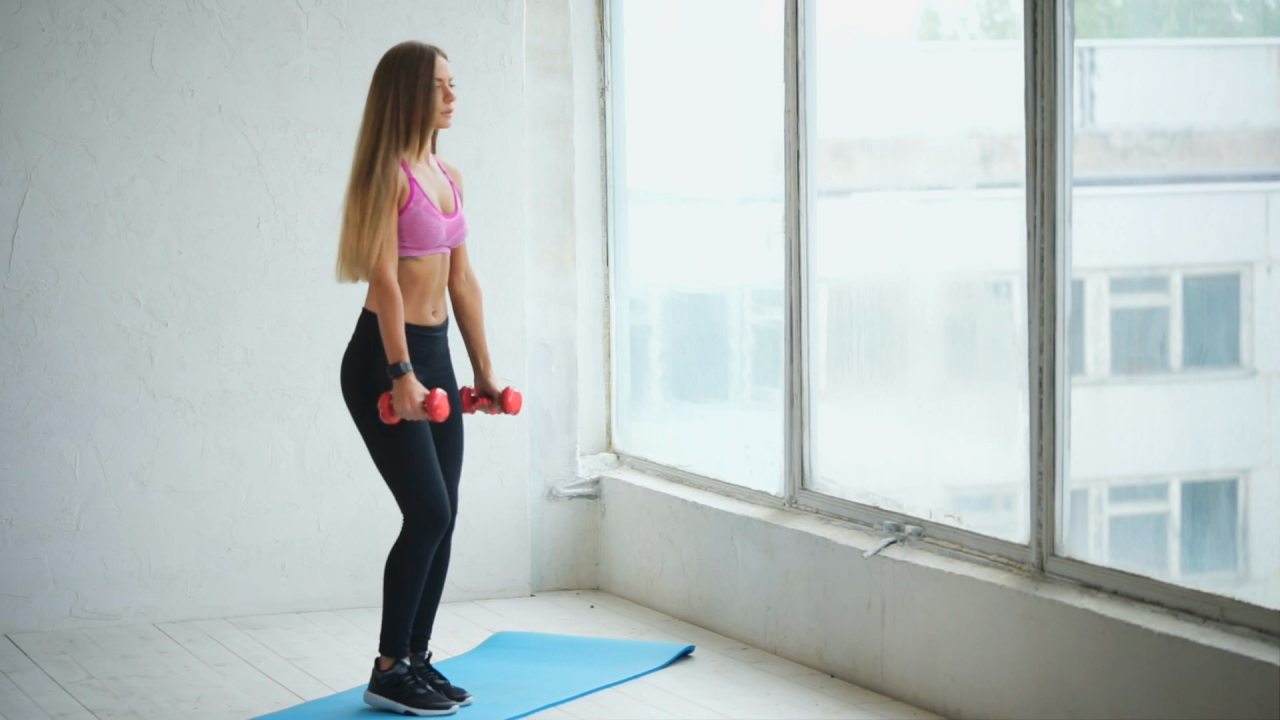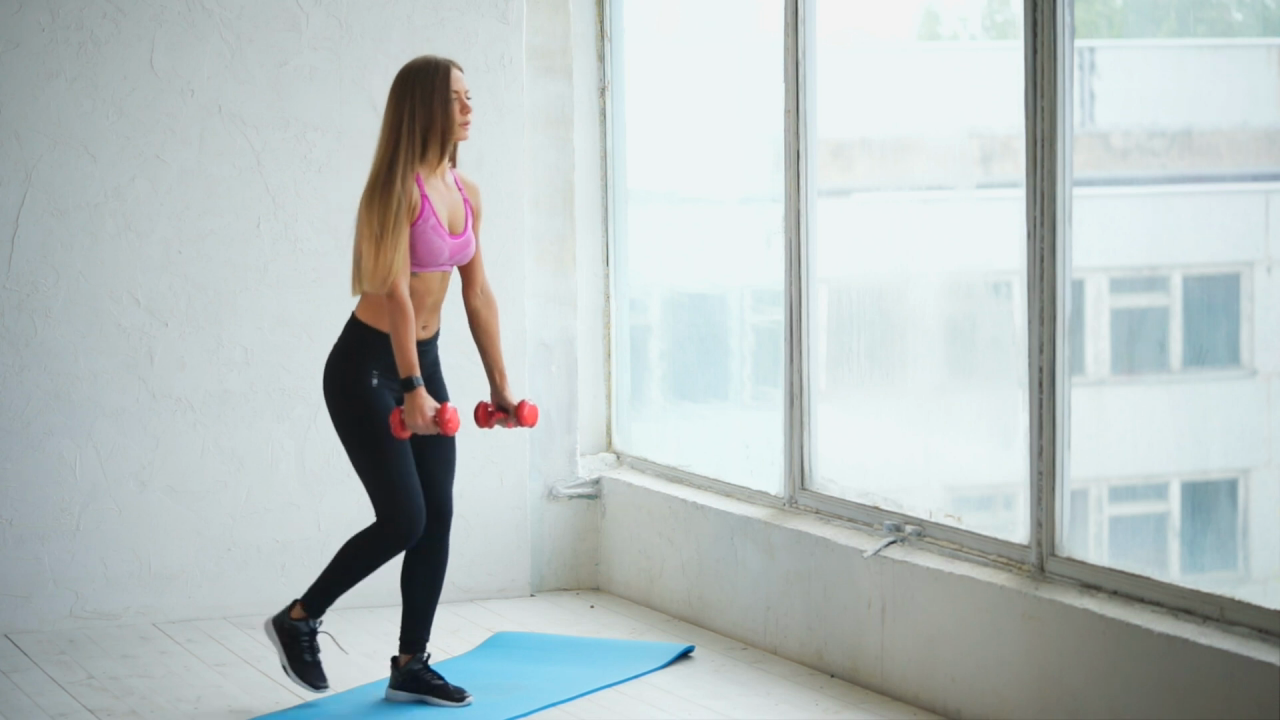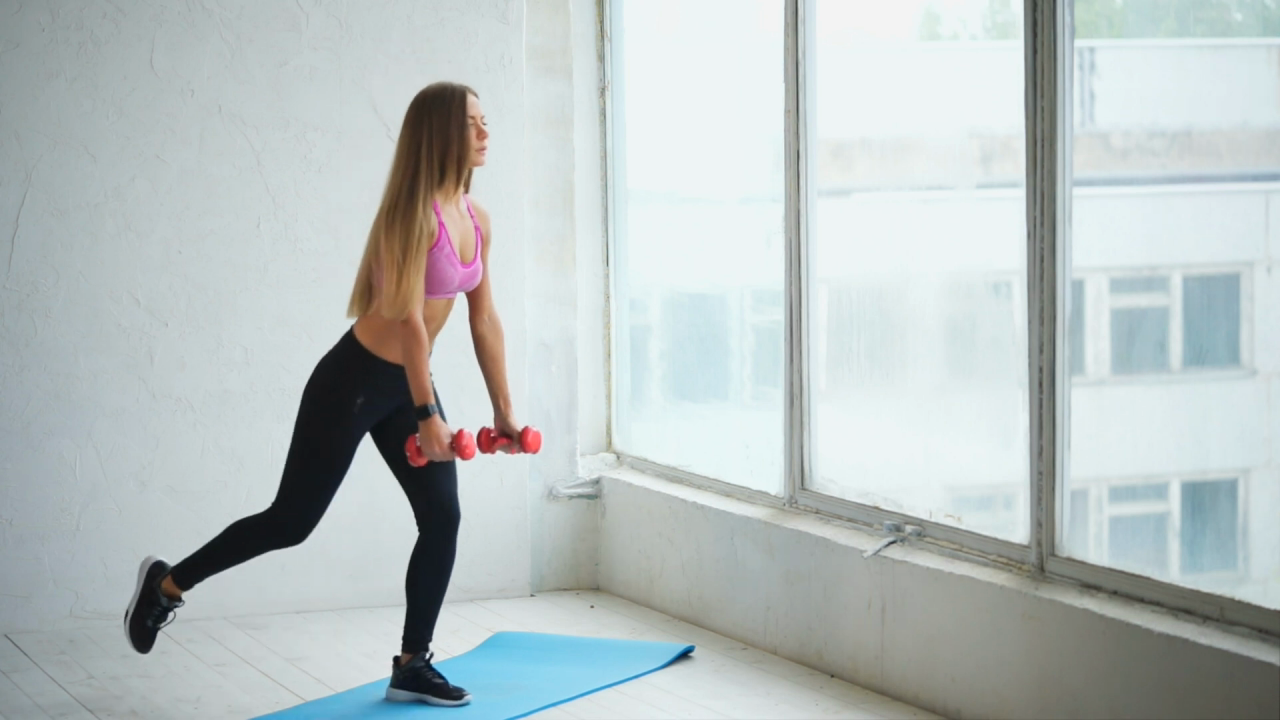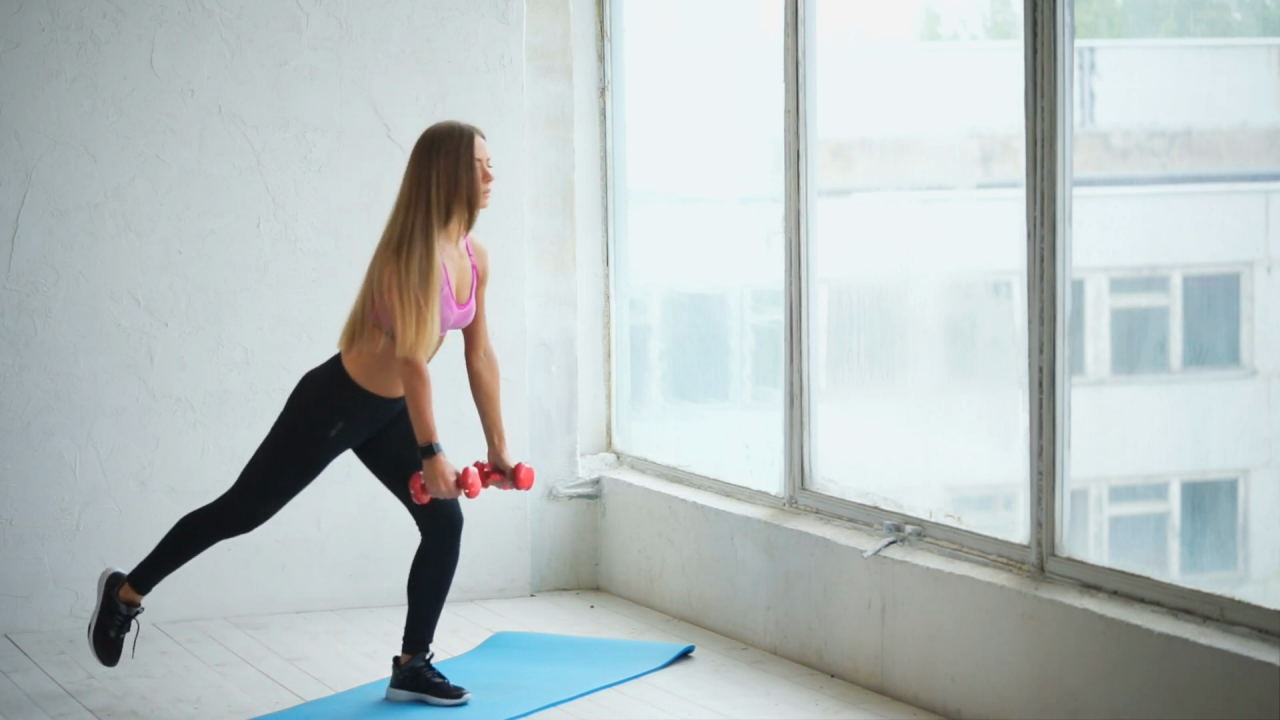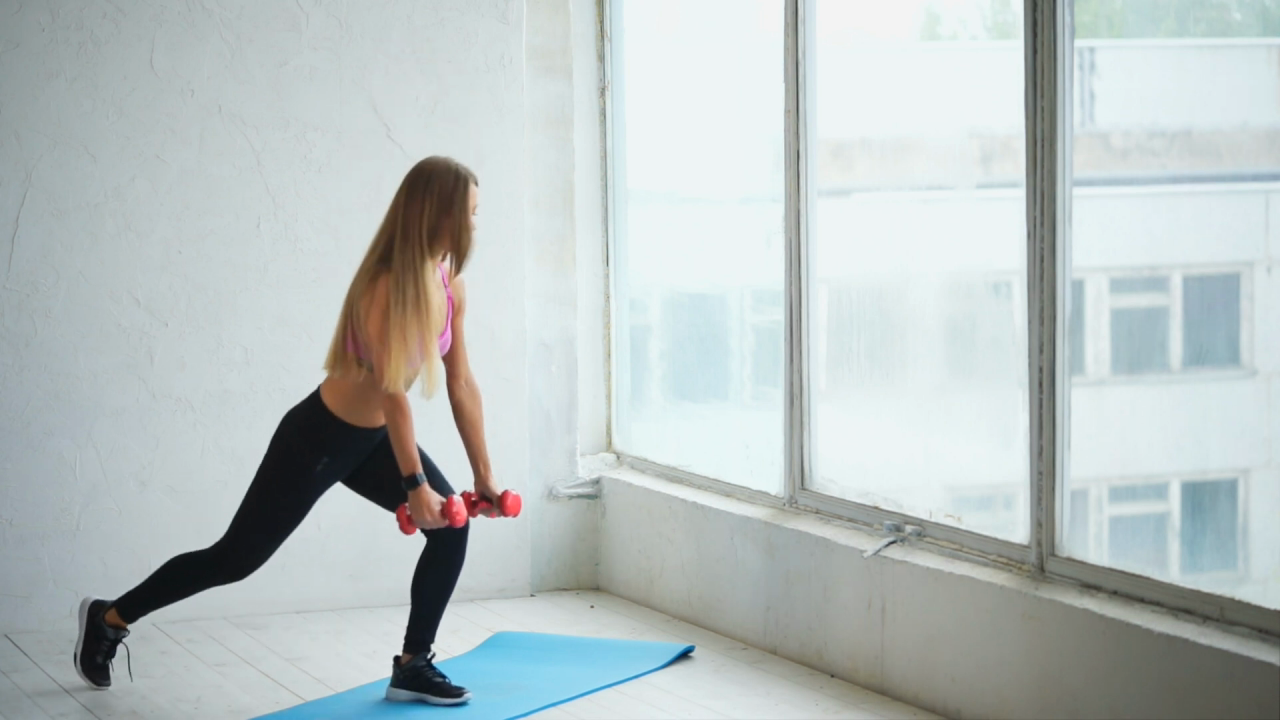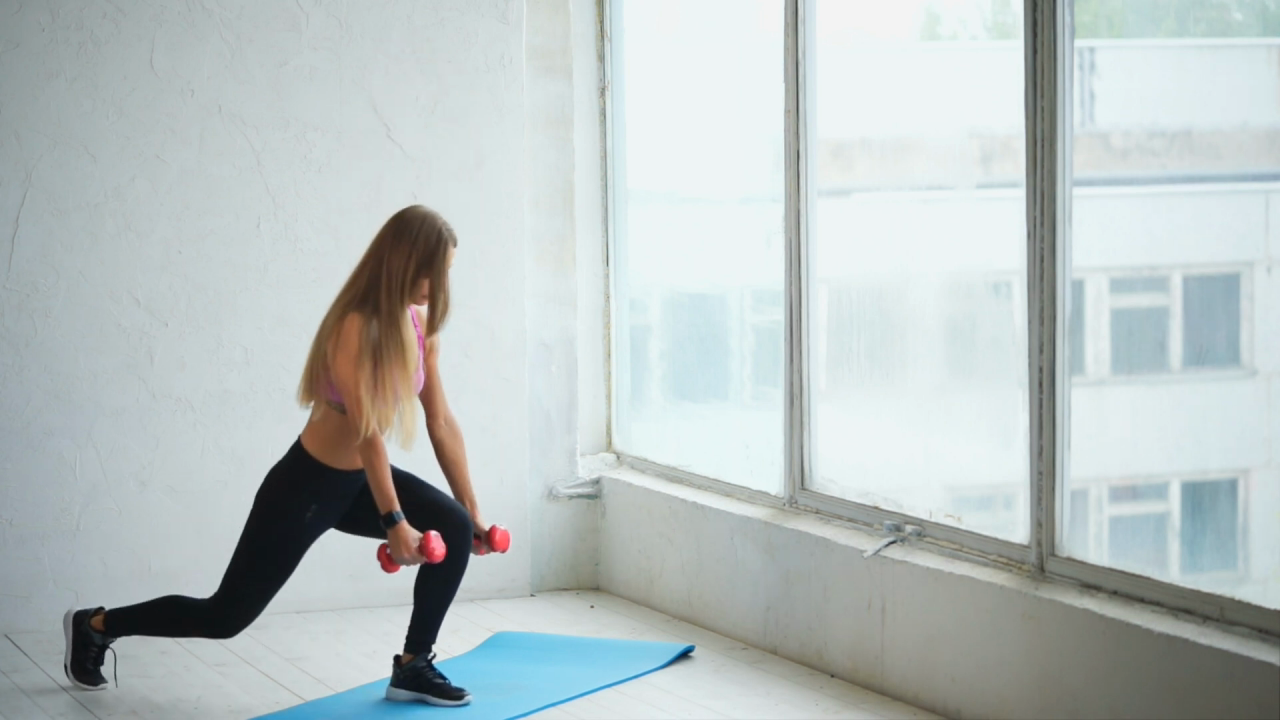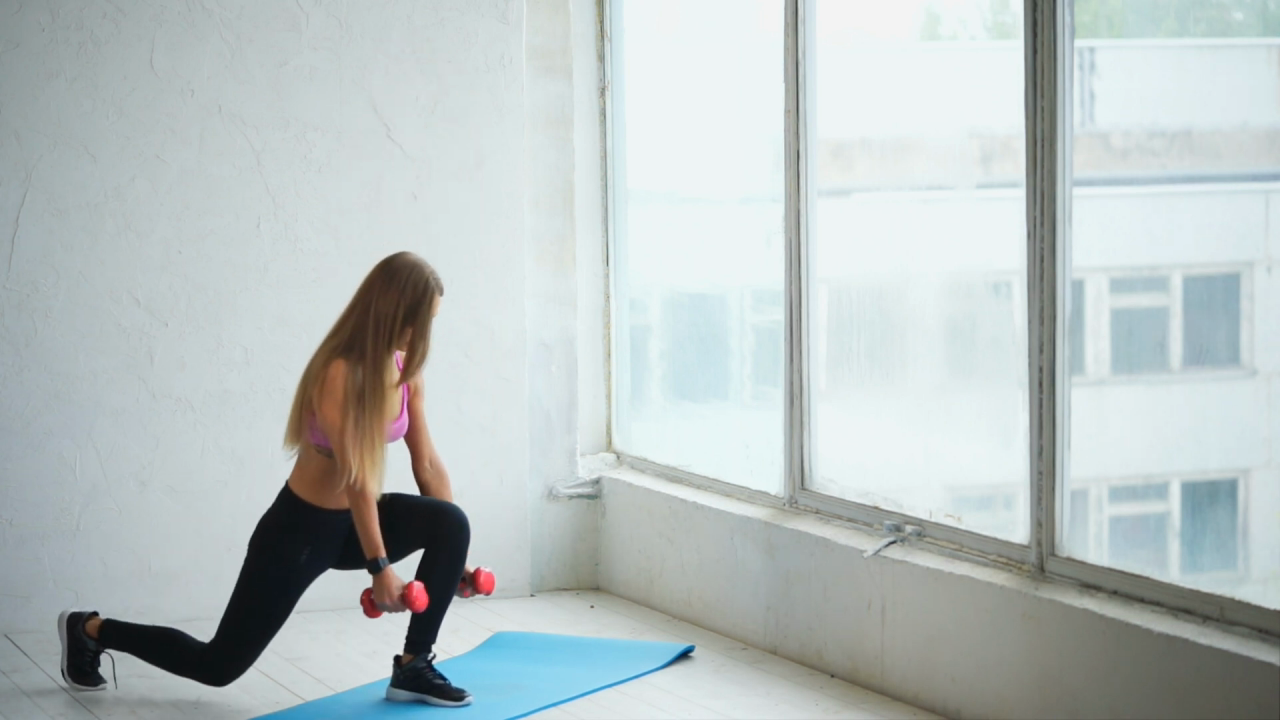
dt=0.4s
person 1, frame 1
left shoulder: (447, 175)
right shoulder: (385, 176)
left elbow: (463, 280)
right elbow: (382, 279)
left wrist: (483, 371)
right wrist: (399, 374)
left hip: (434, 354)
right hip: (382, 360)
left knee: (442, 518)
right knee: (427, 515)
left ankle: (415, 659)
person 1, frame 2
left shoulder: (466, 191)
right shoulder: (399, 188)
left elbow: (478, 293)
right elbow: (394, 293)
left wrist: (500, 383)
right wrist: (412, 389)
left hip: (422, 359)
right hip: (365, 366)
left knee: (437, 518)
right knee: (403, 519)
left ankle: (410, 665)
right ankle: (297, 622)
person 1, frame 3
left shoulder: (477, 218)
right shoulder: (413, 216)
left elbow: (485, 319)
right elbow: (408, 320)
left wrist: (503, 411)
right wrist: (427, 416)
left hip: (404, 383)
right hip: (352, 382)
left knee: (443, 520)
right knee: (294, 520)
left ankle: (412, 664)
right ankle: (168, 583)
person 1, frame 4
left shoulder: (475, 256)
right shoulder: (412, 252)
left elbow: (480, 357)
right elbow: (412, 359)
left wrist: (498, 447)
right wrist: (431, 453)
left hip: (387, 410)
right hip: (334, 403)
left knee: (445, 523)
right knee: (239, 512)
left ankle: (412, 667)
right ankle: (124, 592)
person 1, frame 5
left shoulder: (451, 285)
right shoulder: (386, 285)
left elbow: (462, 385)
right elbow: (392, 392)
left wrist: (483, 474)
right wrist: (415, 484)
left hip: (370, 440)
right hip: (318, 438)
left knee: (452, 527)
right knee: (235, 558)
left ankle: (413, 666)
right ankle: (108, 618)
person 1, frame 6
left shoulder: (420, 326)
right shoulder: (353, 328)
left elbow: (442, 423)
right elbow: (367, 433)
left wrist: (472, 510)
right wrist: (393, 521)
left hip: (356, 481)
right hip: (306, 485)
left knee: (453, 531)
right knee: (227, 615)
left ankle: (413, 666)
right ankle: (94, 626)
person 1, frame 7
left shoulder: (405, 370)
right shoulder: (338, 373)
left elbow: (427, 464)
right elbow: (355, 479)
left wrist: (457, 557)
right wrist: (379, 567)
left hip: (348, 520)
right hip: (298, 527)
left knee: (450, 526)
right knee: (219, 666)
left ankle: (413, 668)
right ankle: (88, 630)
